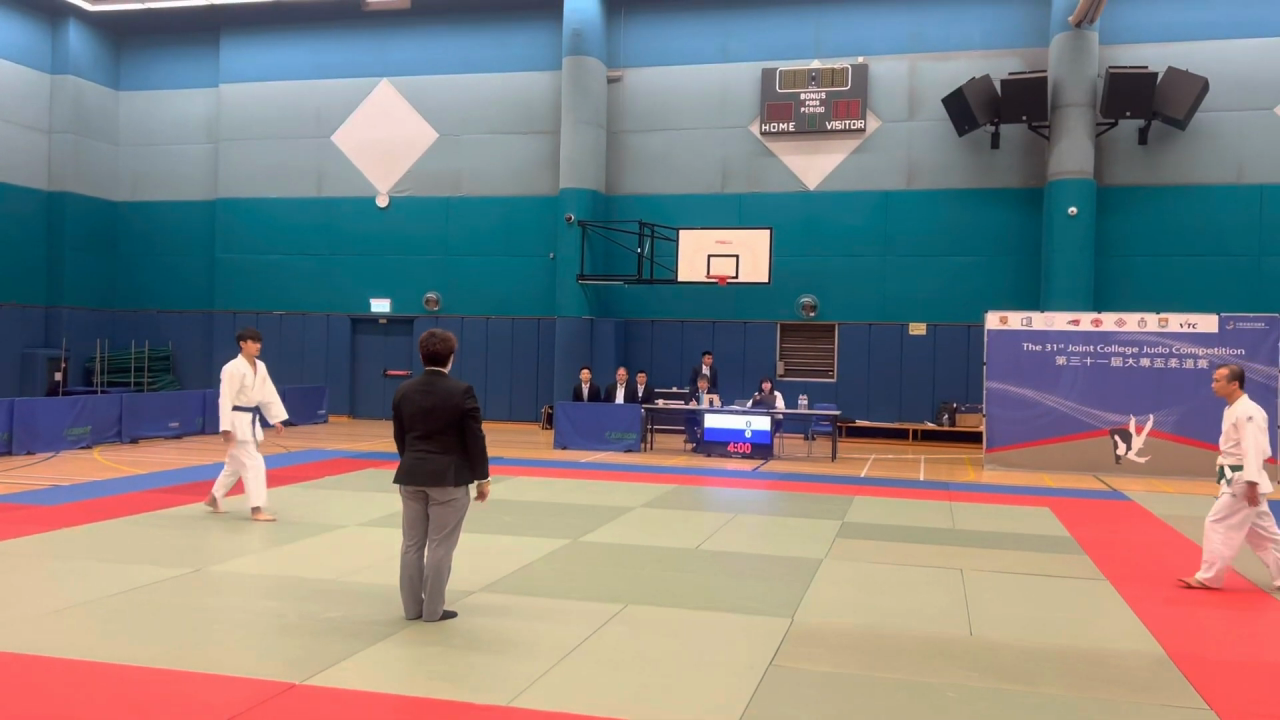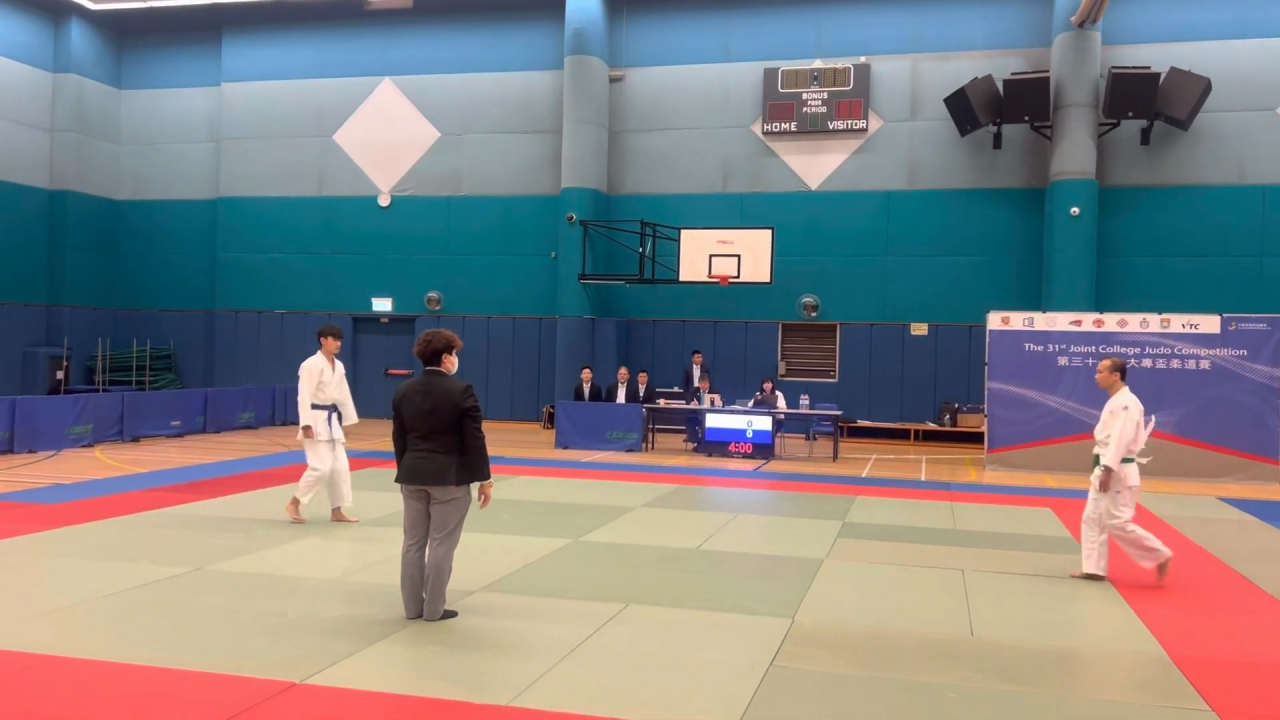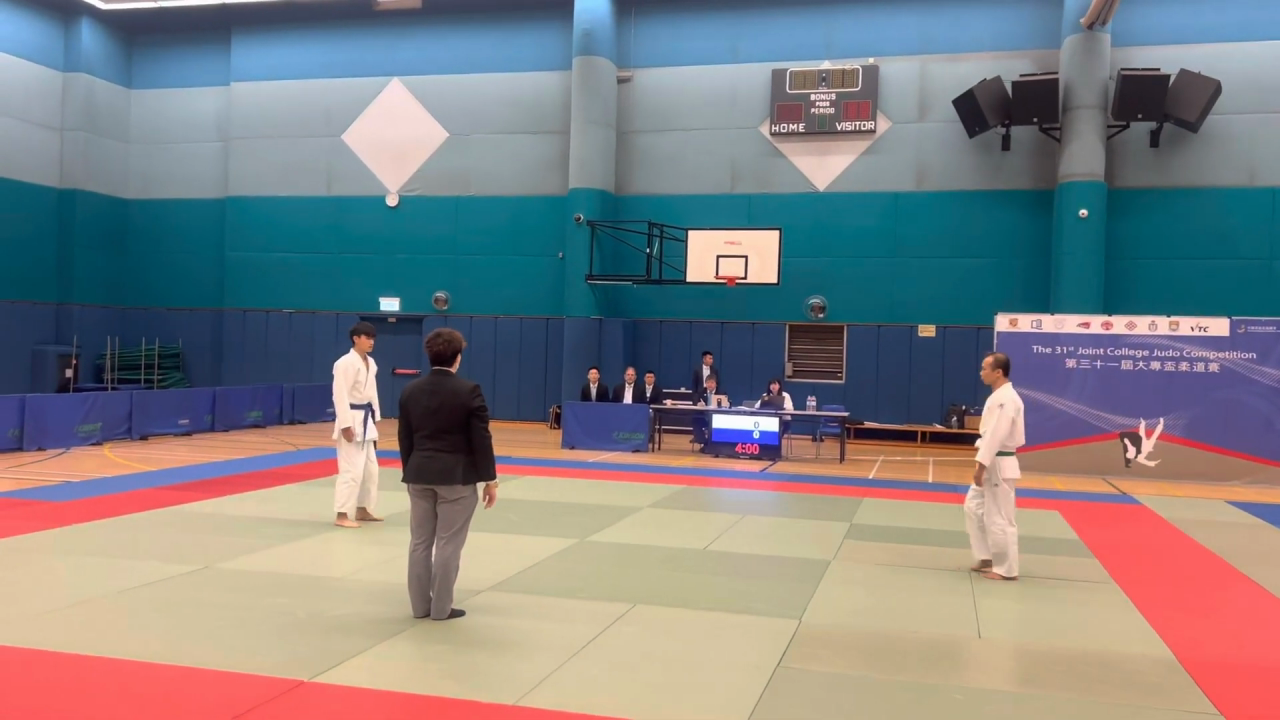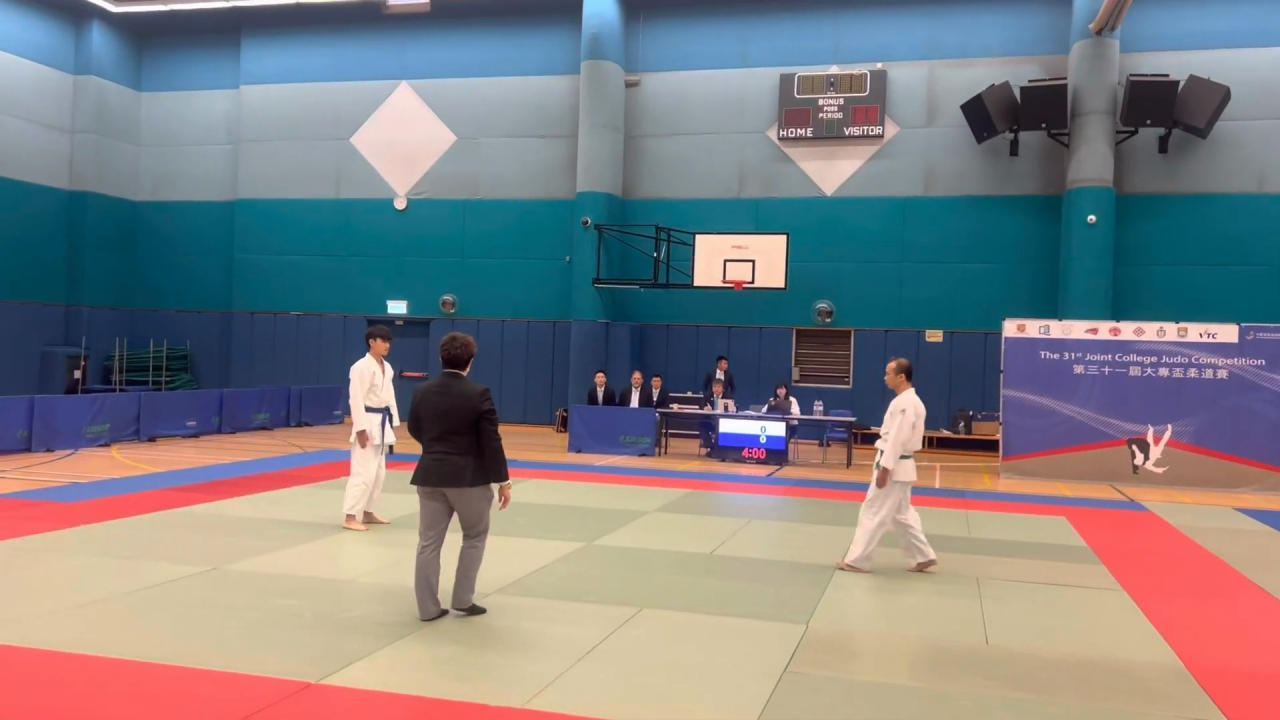
dt=0.7s
person 1, frame 1
left shoulder: (403, 391)
right shoulder: (462, 391)
left elbow: (400, 437)
right elbow: (475, 439)
right wrist: (483, 478)
left hip: (411, 476)
right hip: (449, 478)
left knee: (412, 543)
right knee: (440, 545)
left ankle: (412, 607)
right ankle: (433, 609)
person 1, frame 2
left shoulder: (404, 391)
right shoulder: (461, 391)
left elbow: (398, 438)
right elbow: (474, 439)
right wrist: (484, 479)
left hip: (413, 476)
right hip: (450, 478)
left knee: (413, 542)
right knee: (441, 544)
left ankle: (413, 606)
right ankle: (434, 609)
person 1, frame 3
left shoulder: (411, 390)
right shoulder: (469, 391)
left elbow: (405, 438)
right elbow: (481, 439)
left wrist: (410, 473)
right wrist: (490, 479)
left hip: (420, 475)
right hip: (457, 477)
left knee: (420, 541)
right knee: (448, 543)
left ankle: (420, 605)
right ankle: (441, 607)
person 1, frame 4
left shoulder: (422, 392)
right shoulder: (478, 394)
left elbow: (414, 429)
right elbow: (491, 441)
right wrist: (503, 481)
left hip: (429, 476)
right hip: (468, 478)
left knee: (428, 542)
right knee: (475, 537)
left ankle: (428, 607)
right ankle: (463, 598)
person 2, frame 1
left shoulder: (1247, 412)
right shoulder: (1232, 409)
left elbow: (1253, 451)
left wrist: (1251, 484)
left hip: (1245, 480)
right hip: (1237, 479)
left knee: (1218, 524)
left ankle: (1207, 577)
person 2, frame 2
left shoulder: (1126, 402)
right shoulder: (1115, 401)
left elbow: (1120, 440)
left wrist: (1107, 471)
left hip: (1119, 472)
right hip: (1106, 469)
left knee: (1117, 524)
right knee: (1092, 519)
left ankle: (1159, 556)
right ankle: (1094, 568)
person 2, frame 3
left shoulder: (1002, 398)
right shoulder: (1003, 395)
left elbow: (994, 435)
left wrist: (981, 464)
left hip: (998, 465)
right hip: (996, 464)
left knee: (998, 518)
right knee: (975, 507)
left ankle: (1006, 568)
right ankle: (988, 557)
person 2, frame 4
left shoulder: (903, 403)
right shoulder: (911, 401)
left elbow: (896, 439)
left wrist: (884, 468)
left hip: (894, 468)
right hip: (901, 466)
left knee: (872, 512)
right knee: (902, 514)
left ankle: (856, 561)
right ankle: (924, 556)
person 3, frame 1
left shoulder: (261, 367)
right shoulder: (232, 368)
left elbow: (269, 395)
right elbow: (226, 400)
left wrist: (277, 419)
right wrist: (226, 428)
left hip: (253, 421)
right hip: (238, 422)
left knee: (235, 465)
right knee: (254, 465)
left ankle: (213, 497)
right ankle: (256, 509)
person 3, frame 2
left shoulder: (339, 366)
right shoulder: (311, 364)
left elbow: (344, 396)
right elbow: (304, 396)
left wrist: (348, 420)
right wrist: (306, 424)
left hip: (332, 420)
right hip: (316, 420)
left knee: (341, 467)
right knee: (321, 467)
left ankle: (337, 510)
right ankle: (294, 503)
person 3, frame 3
left shoulder: (370, 363)
right shoulder: (345, 363)
right elbow: (340, 396)
left wrist: (374, 418)
right wrist: (346, 425)
left hip: (366, 420)
right hip: (351, 420)
left knee: (370, 469)
right knee: (351, 470)
left ankle: (362, 510)
right ankle: (342, 515)
person 3, frame 4
left shoulder: (387, 367)
right shoulder: (361, 367)
right elbow: (356, 399)
left wrist: (392, 423)
right wrist: (361, 428)
left hip: (382, 424)
right hip: (368, 423)
left knee: (378, 472)
right knee: (363, 472)
left ankle: (367, 513)
right ankle: (350, 517)
